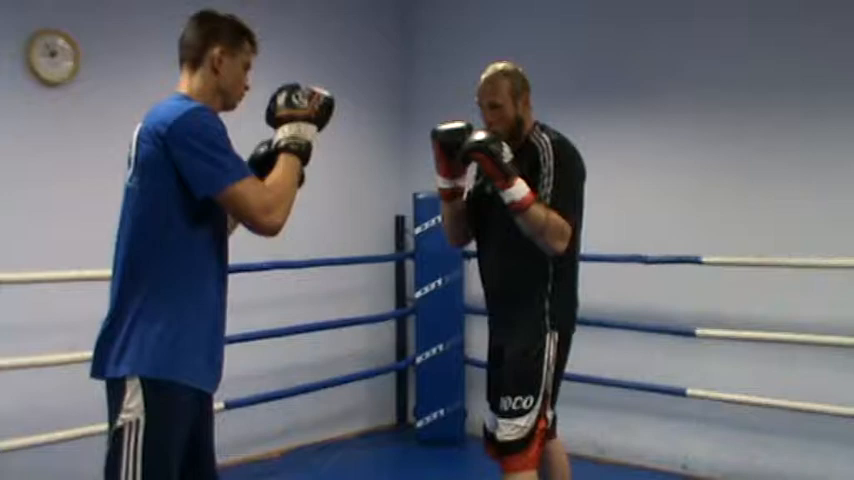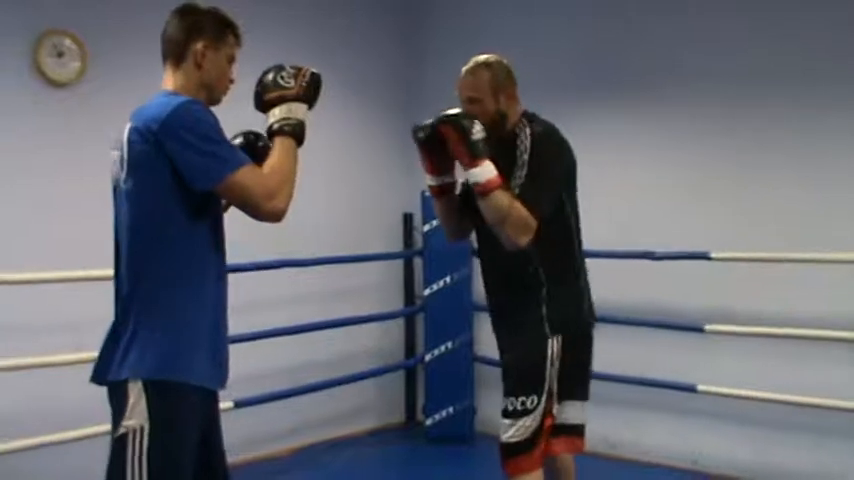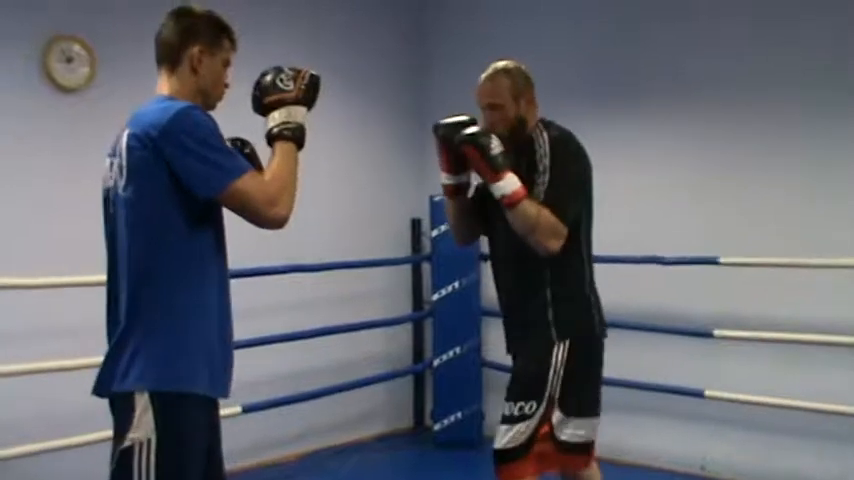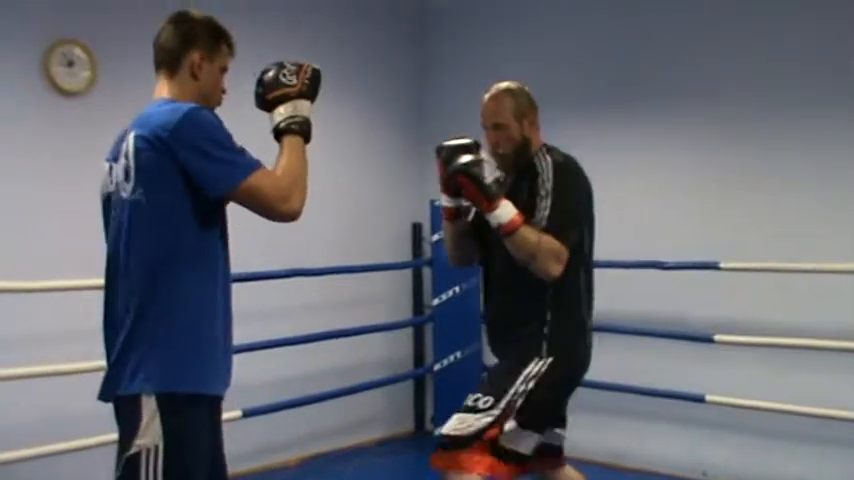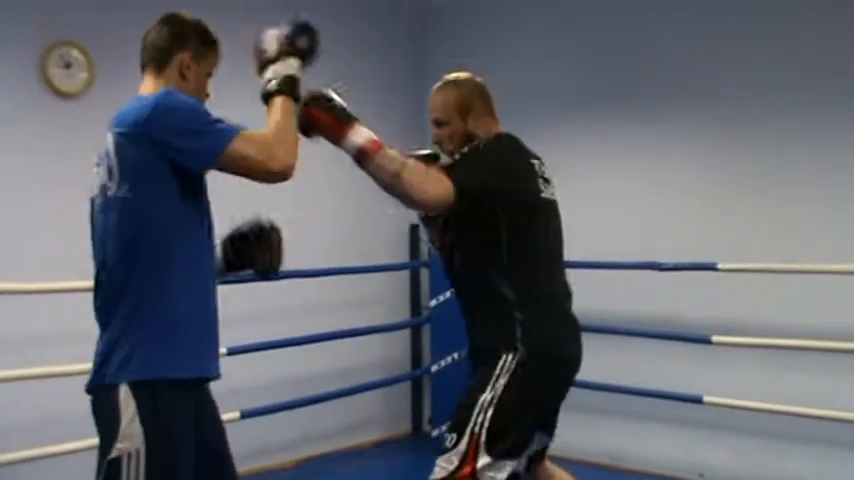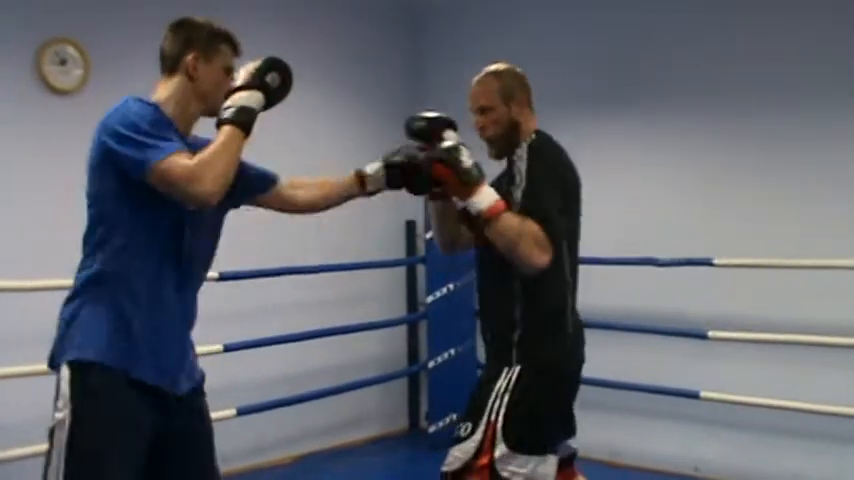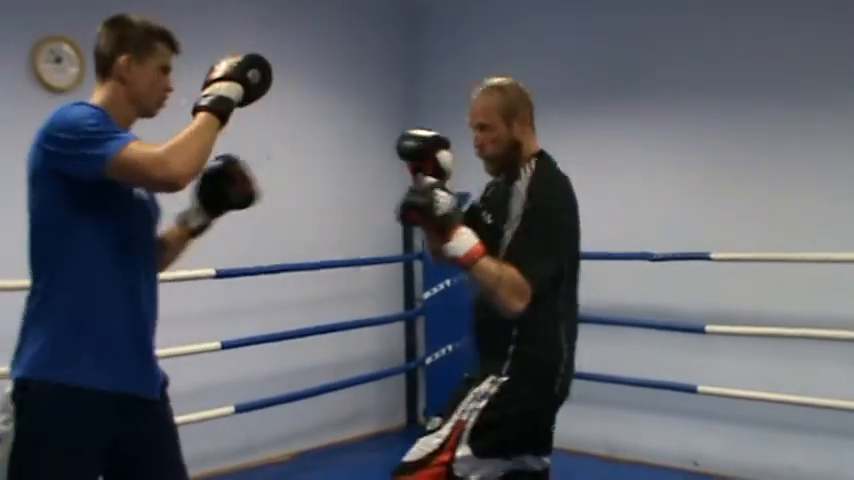
dt=0.3s
person 1, frame 1
left shoulder: (170, 122)
right shoulder: (188, 120)
right elbow: (267, 215)
left wrist: (255, 175)
right wrist: (296, 141)
left hip: (180, 355)
right hip: (154, 358)
person 1, frame 2
left shoulder: (150, 121)
right shoulder: (180, 116)
right elbow: (270, 200)
left wrist: (239, 166)
right wrist: (288, 123)
left hip: (182, 357)
right hip: (157, 361)
person 1, frame 3
left shoulder: (138, 129)
right shoulder: (178, 121)
right elbow: (272, 207)
left wrist: (230, 172)
right wrist: (287, 125)
left hip: (178, 366)
right hip: (160, 370)
person 1, frame 4
left shoulder: (132, 139)
right shoulder: (186, 123)
right elbow: (284, 201)
left wrist: (223, 185)
right wrist: (293, 119)
left hip: (172, 367)
right hip: (164, 373)
person 1, frame 5
left shoulder: (131, 132)
right shoulder: (163, 110)
right elbow: (276, 163)
left wrist: (223, 259)
right wrist: (283, 81)
left hip: (178, 365)
right hip: (145, 371)
person 1, frame 6
left shoulder: (203, 153)
right shoulder: (132, 121)
left elbow: (294, 195)
right elbow: (201, 188)
left wrist: (375, 177)
right wrist: (243, 110)
left hip: (172, 367)
right hip: (104, 360)
person 1, frame 7
left shoulder: (109, 154)
right shoulder: (69, 127)
right elbow: (169, 170)
left wrist: (204, 212)
right wrist: (218, 100)
left hip: (132, 376)
right hip: (60, 378)
person 2, frame 1
left shoulder: (555, 153)
right shoulder: (495, 151)
left elbow: (557, 239)
right elbow: (459, 236)
left wrist: (508, 180)
right wrist: (450, 176)
left hip: (543, 319)
right hip: (507, 318)
left knee: (517, 444)
right knee: (539, 432)
person 2, frame 2
left shoulder: (543, 143)
right shoulder: (495, 145)
left elbow: (519, 232)
right elbow: (457, 229)
left wrist: (477, 162)
right wrist: (439, 171)
left hip: (549, 316)
right hip: (521, 316)
left knee: (522, 446)
right knee: (552, 433)
person 2, frame 3
left shoulder: (557, 149)
right shoulder: (509, 152)
left elbow: (550, 238)
right elbow: (463, 234)
left wrist: (498, 175)
right wrist: (454, 172)
left hip: (560, 327)
right hip: (536, 328)
person 2, frame 4
left shoulder: (560, 173)
right shoulder: (506, 180)
left elbow: (551, 262)
right elbow: (461, 256)
left wrist: (493, 203)
right wrist: (454, 196)
left hip: (549, 346)
right hip: (524, 346)
person 2, frame 5
left shoulder: (496, 158)
right shoulder: (516, 163)
left elbow: (429, 192)
left wrist: (347, 128)
right wrist: (424, 197)
left hip: (525, 350)
right hip: (541, 344)
person 2, frame 6
left shoulder: (541, 159)
right shoulder: (523, 165)
left elbow: (534, 255)
right elbow: (453, 240)
left wrist: (473, 188)
right wrist: (444, 183)
left hip: (533, 353)
right hip: (543, 349)
person 2, frame 7
left shoulder: (540, 190)
right shoulder: (511, 183)
left elbow: (513, 296)
left wrist: (452, 229)
right wrist: (432, 184)
left hip: (521, 370)
right hip: (533, 363)
